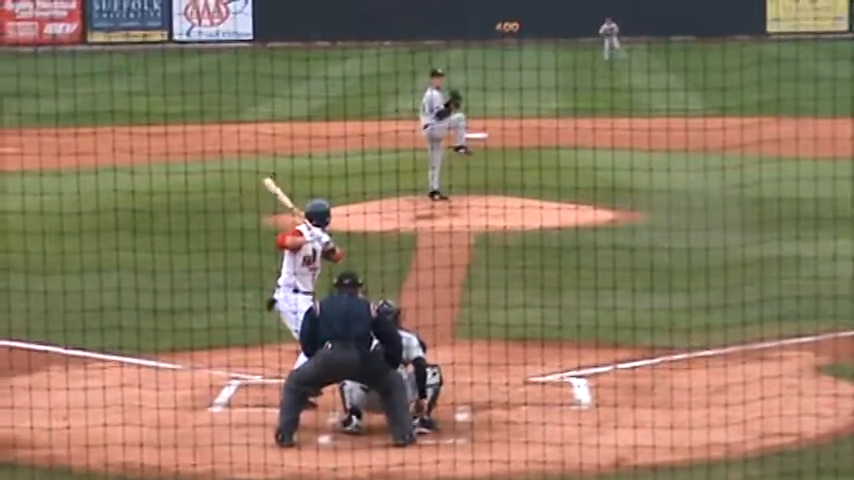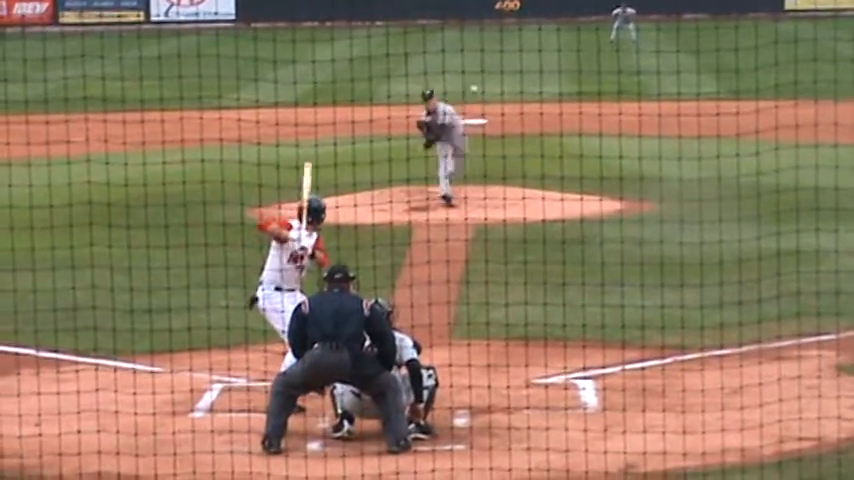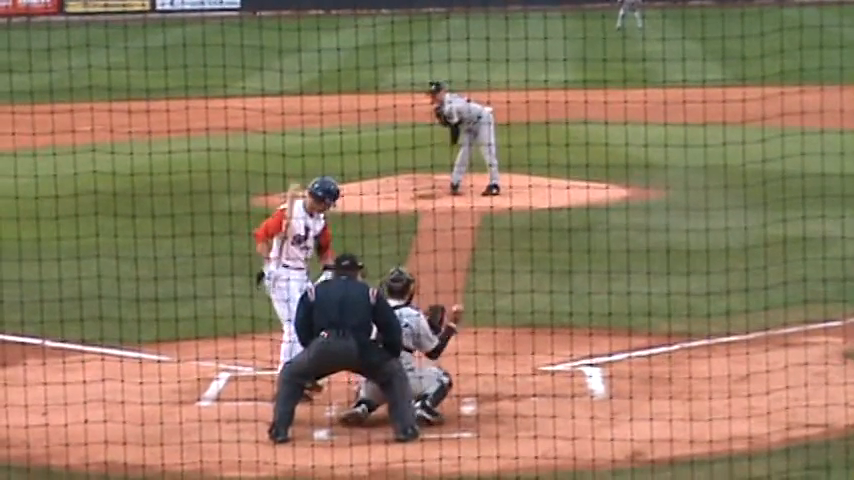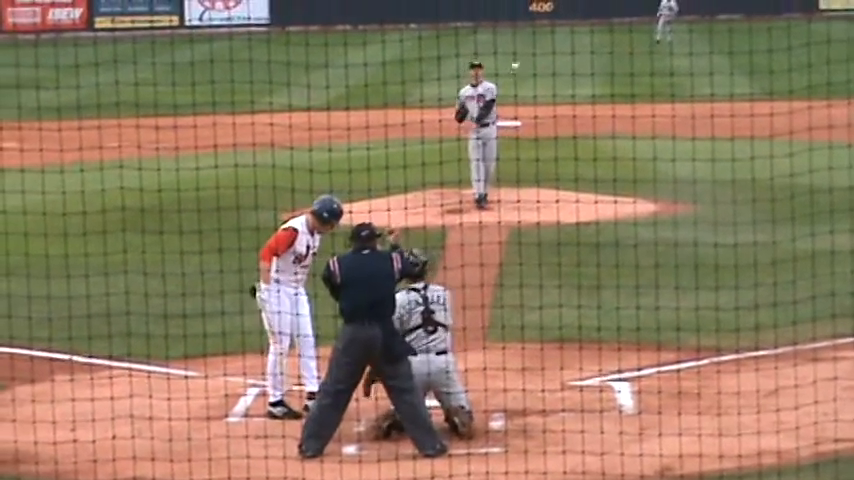
dt=1s
person 1, frame 1
left shoulder: (318, 237)
right shoulder: (300, 233)
left elbow: (338, 257)
right elbow: (281, 242)
left wrist: (328, 244)
right wrist: (309, 238)
left hip: (303, 298)
right hip: (291, 298)
person 1, frame 2
left shoulder: (314, 236)
right shoulder: (290, 227)
left elbow: (323, 261)
right elbow: (264, 225)
left wrist: (309, 249)
right wrist: (292, 236)
left hip: (293, 294)
right hip: (273, 295)
person 1, frame 3
left shoulder: (320, 220)
right shoulder: (289, 213)
left elbow: (325, 247)
right elbow: (261, 235)
left wrist: (327, 271)
right wrist: (269, 264)
left hip: (301, 274)
right hip: (281, 275)
right knee: (294, 327)
person 1, frame 4
left shoulder: (315, 233)
right shoulder: (293, 230)
right elbow: (266, 253)
right wrist: (265, 286)
left hip: (297, 290)
right hip: (277, 290)
left knee: (307, 341)
right knee: (280, 345)
left ankle: (312, 395)
right ankle: (275, 403)
person 2, frame 1
left shoulder: (318, 307)
right shoulder: (370, 308)
left elbow: (306, 342)
right elbow: (393, 341)
right wrist: (390, 366)
left hip: (327, 358)
right hip: (360, 359)
left knee: (295, 383)
right knee: (393, 384)
left ankle: (284, 435)
right ankle: (404, 435)
person 2, frame 2
left shoulder: (306, 305)
right shoulder: (365, 306)
left elbow: (295, 341)
right elbow: (386, 341)
right wrist: (384, 368)
left hip: (317, 359)
right hip: (352, 360)
left knee: (282, 386)
right knee: (388, 387)
left ankle: (272, 441)
right ankle: (398, 440)
person 2, frame 3
left shoulder: (314, 291)
right shoulder: (370, 293)
left elbow: (302, 330)
right elbow: (390, 329)
left wrist: (317, 351)
right wrist: (392, 357)
left hip: (323, 347)
right hip: (359, 348)
left knee: (290, 375)
right knee: (395, 375)
left ankle: (279, 430)
right ankle: (406, 429)
person 2, frame 4
left shoulder: (337, 265)
right shoulder: (393, 261)
right elbow: (406, 269)
right wrist: (395, 247)
left hip: (352, 334)
right hip: (385, 334)
left knee: (332, 391)
right knee: (405, 391)
left ankle: (311, 445)
right ankle: (430, 444)
person 3, frame 1
right shoulder: (407, 337)
right elbow: (420, 366)
right wrist: (422, 397)
left hip: (367, 399)
right knee: (433, 372)
left ankle: (353, 417)
right ankle: (421, 419)
person 3, frame 2
right shoulder: (401, 338)
right elbow: (414, 369)
right wrist: (418, 402)
left hip: (358, 405)
right knee: (428, 374)
left ankle: (344, 422)
right ankle: (417, 424)
person 3, frame 3
right shoulder: (415, 316)
right elbow: (433, 352)
right wrist: (451, 325)
right knee: (443, 377)
left ankle: (361, 407)
right ankle: (424, 405)
person 3, frame 4
left shoulder: (397, 300)
right shoulder: (443, 293)
left wrist: (373, 374)
left hip: (412, 364)
right hip: (442, 361)
right knee: (459, 409)
left ankle: (392, 419)
right ankle: (458, 416)
person 4, frame 1
left shoulder: (431, 93)
right shoulder: (434, 94)
left elbow: (439, 110)
right elbow: (441, 114)
left wrist: (449, 103)
right wrist: (453, 106)
left hip: (431, 130)
right hip: (434, 128)
left knee: (436, 163)
right knee: (460, 117)
left ankle: (434, 191)
right ankle: (460, 146)
person 4, frame 2
left shoulder: (446, 110)
right shoulder: (425, 117)
right elbow: (431, 136)
left hip: (457, 137)
right hip: (443, 141)
left knee: (459, 162)
right knee: (444, 165)
left ankle: (450, 176)
right ankle: (446, 195)
person 4, frame 3
left shoulder: (449, 106)
right shoulder: (443, 103)
left elbow: (455, 127)
right elbow: (448, 123)
left wrist: (453, 142)
right wrist: (440, 116)
left hip: (482, 120)
right hip: (470, 124)
left knee: (488, 151)
right knee: (463, 152)
left ankle: (494, 185)
right ankle: (455, 184)
person 4, frame 4
left shoulder: (490, 88)
right shoulder: (464, 91)
left elbow: (489, 107)
right elbow: (459, 114)
left wrist: (477, 122)
right wrist: (460, 117)
left hip: (489, 129)
right hip: (474, 131)
left knee: (489, 162)
right knee: (476, 161)
left ankle: (484, 193)
right ankle: (478, 195)
